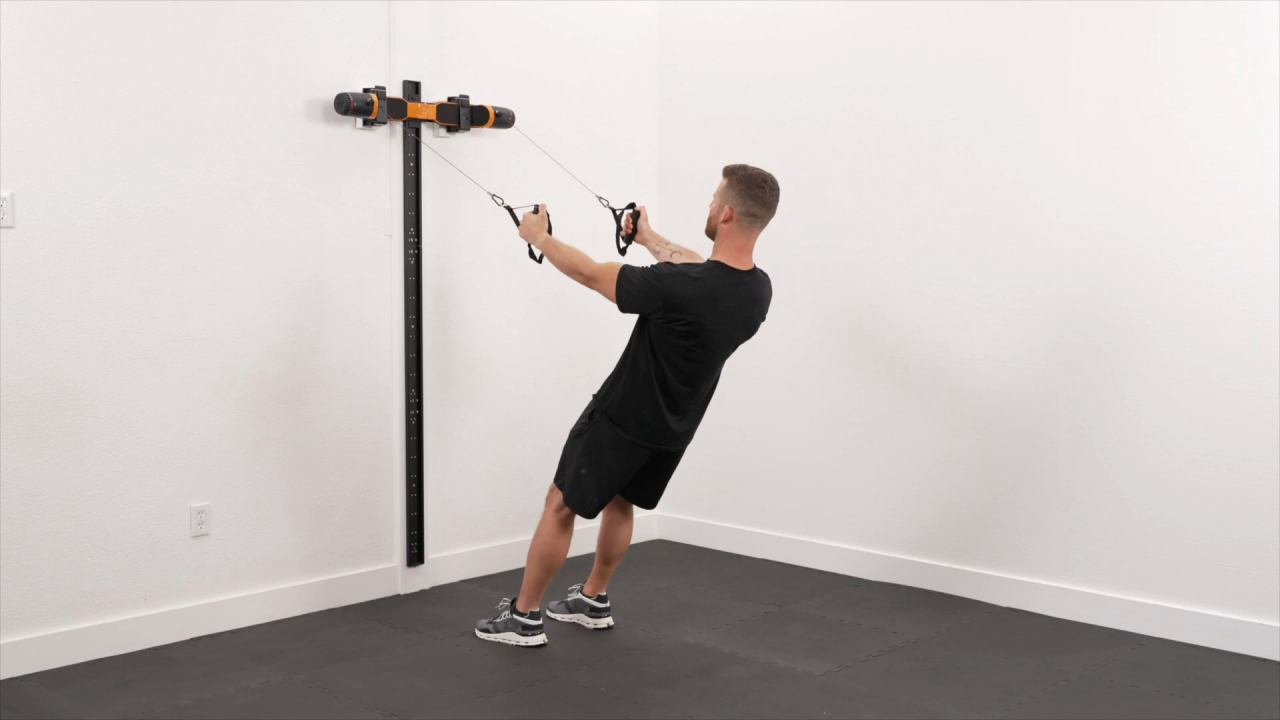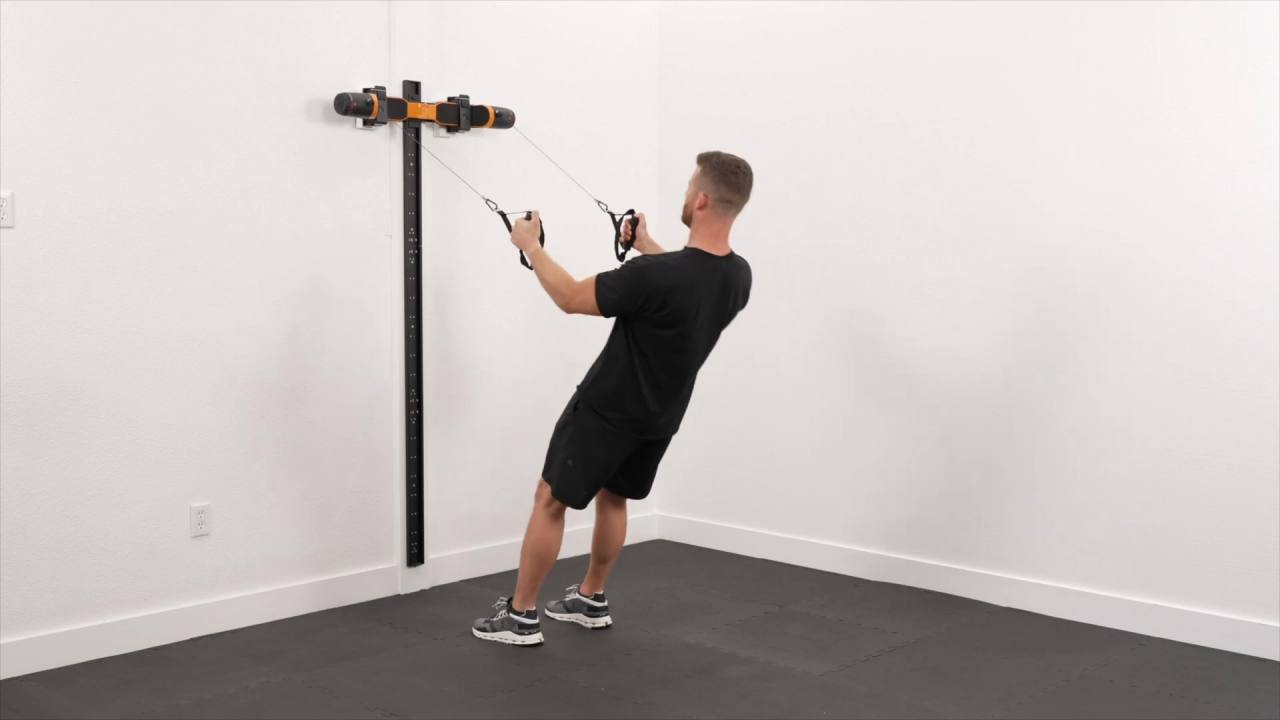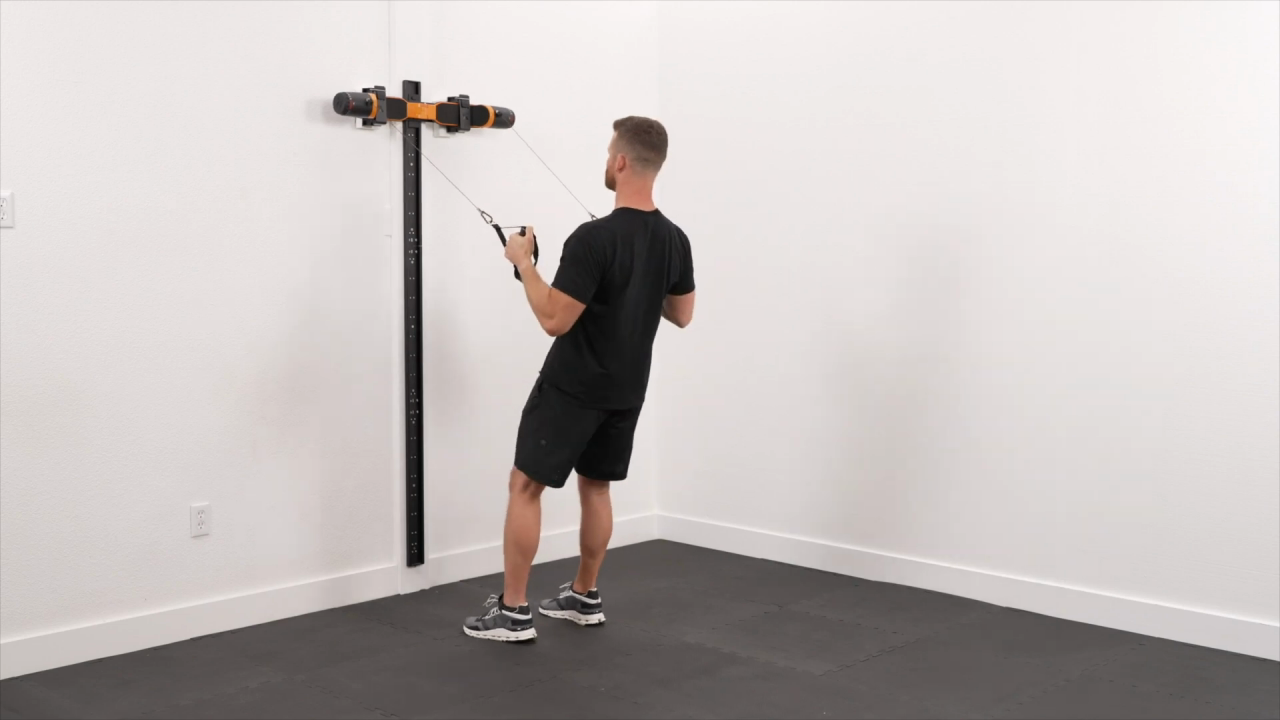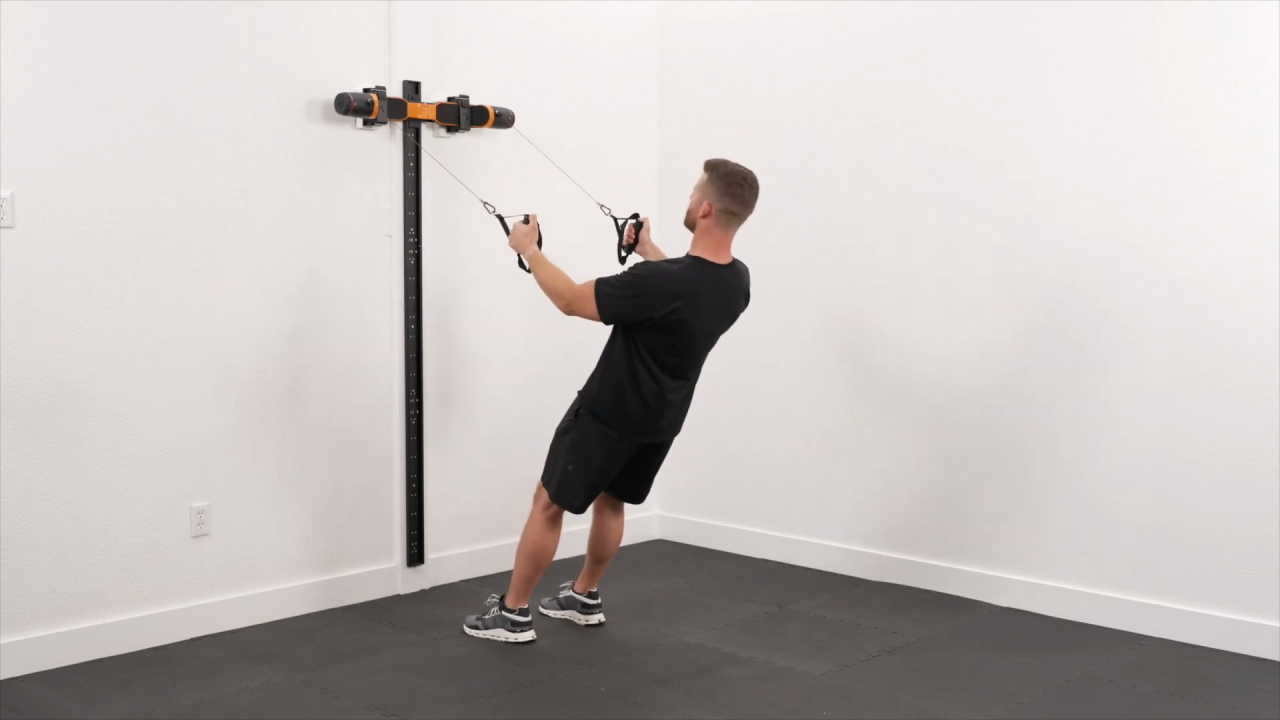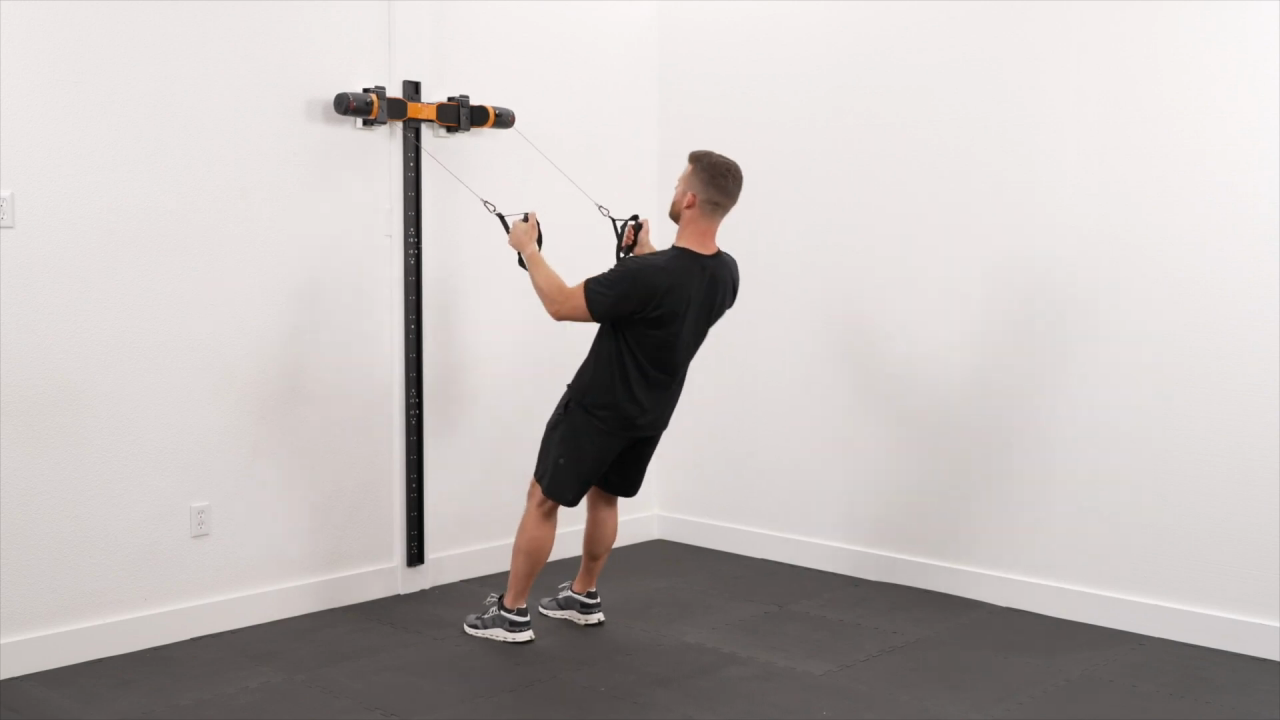
dt=1s
person 1, frame 1
left shoulder: (678, 288)
right shoulder: (758, 289)
left elbow: (591, 273)
left wrist: (538, 235)
right wrist: (648, 237)
left hip: (624, 416)
right hip: (673, 427)
left knee: (561, 505)
right knee: (620, 501)
left ankle: (523, 616)
right ankle: (592, 600)
person 1, frame 2
left shoulder: (655, 275)
right shoulder: (738, 276)
left elbow: (571, 298)
left wrist: (530, 245)
right wrist: (649, 247)
left hip: (607, 409)
right hip: (659, 415)
left knee: (550, 500)
right knee: (611, 497)
left ankle: (519, 615)
right ankle: (590, 600)
person 1, frame 3
left shoulder: (594, 238)
right shoulder: (674, 239)
left elbow: (555, 320)
right elbow: (682, 315)
left wrist: (523, 262)
left hip: (572, 388)
right hip: (625, 389)
left knee: (525, 485)
right knee: (595, 487)
left ankle: (511, 612)
right ankle: (583, 596)
person 1, frame 4
left shoulder: (658, 282)
right shoulder: (737, 282)
left elbow: (571, 300)
left wrist: (528, 249)
right wrist: (646, 248)
left hip: (611, 413)
right hip: (662, 417)
left knee: (549, 503)
right knee: (610, 499)
left ankle: (511, 612)
right ankle: (583, 597)
person 1, frame 5
left shoulder: (645, 275)
right shoulder: (726, 274)
left elbow: (562, 305)
left wrist: (528, 248)
right wrist: (647, 252)
left hip: (599, 406)
right hip: (651, 412)
left knee: (543, 500)
right knee: (603, 495)
left ankle: (510, 612)
right ankle: (582, 596)
